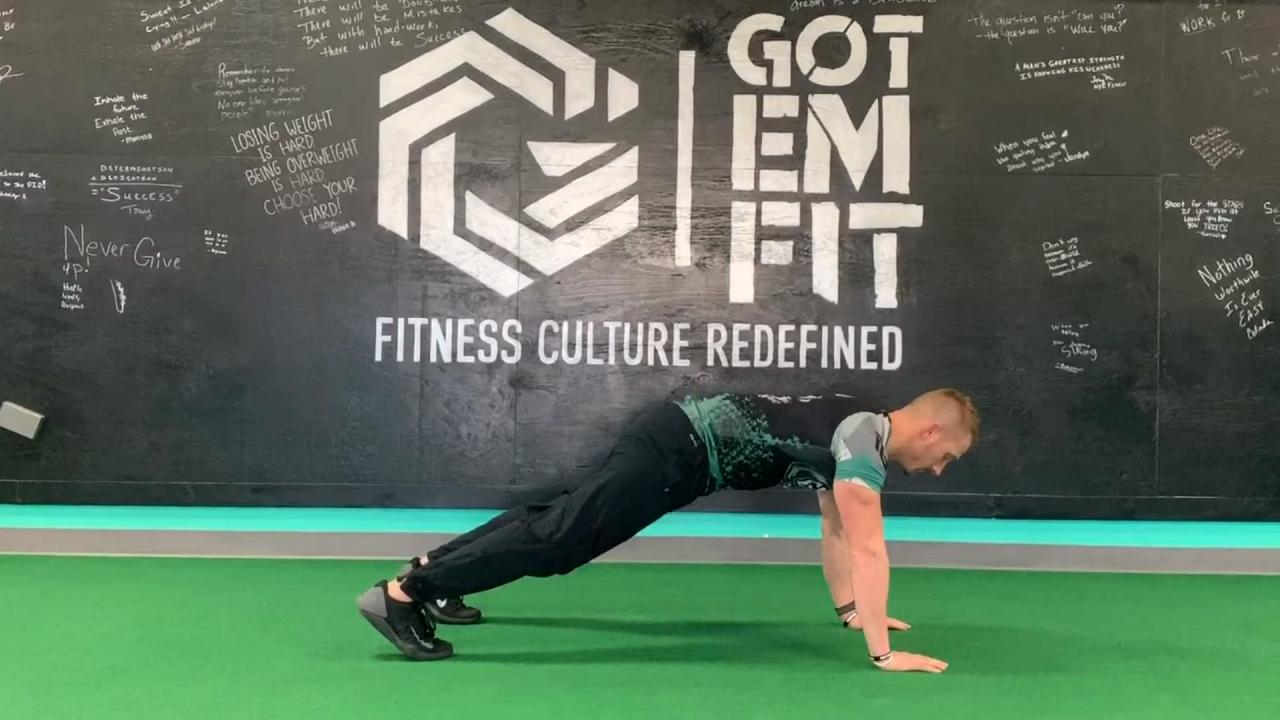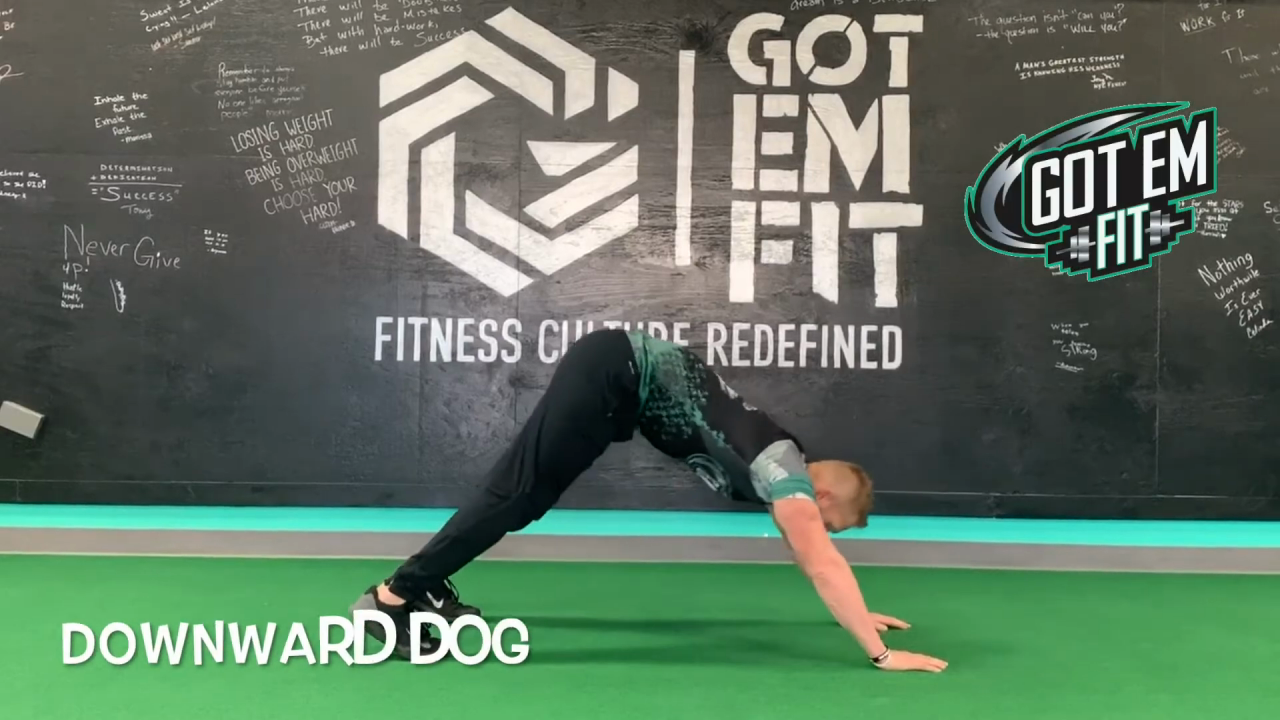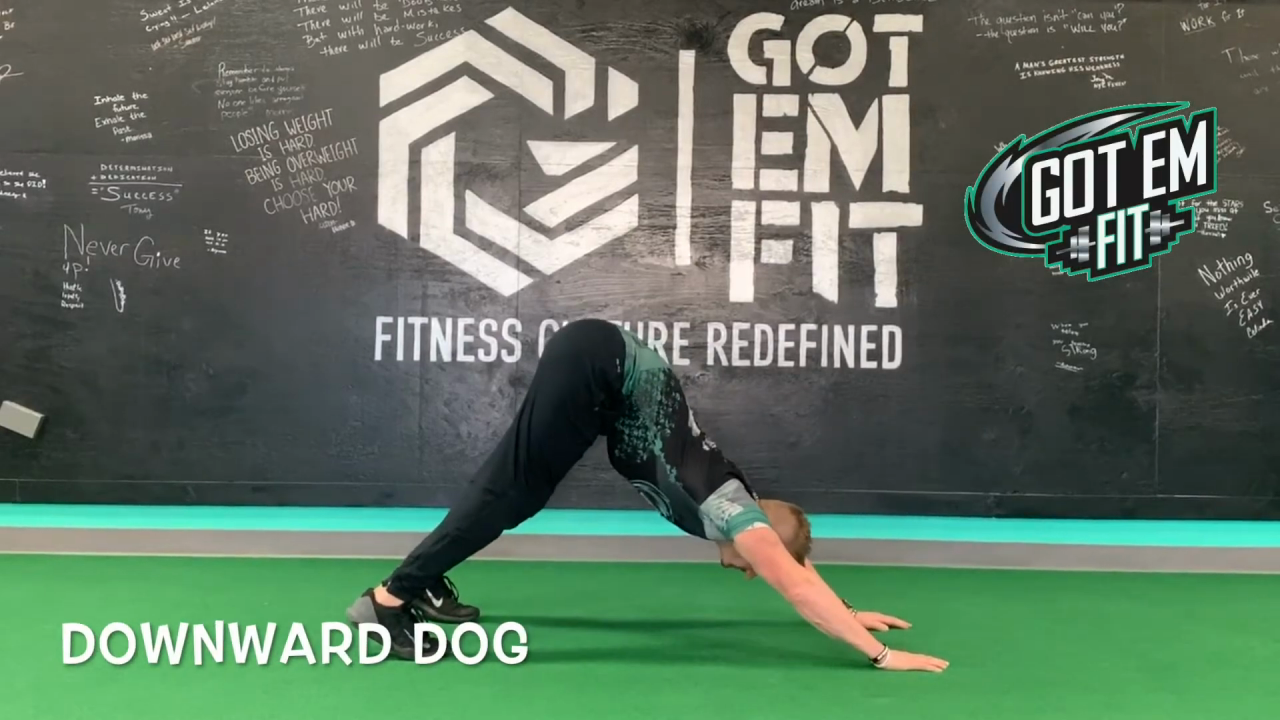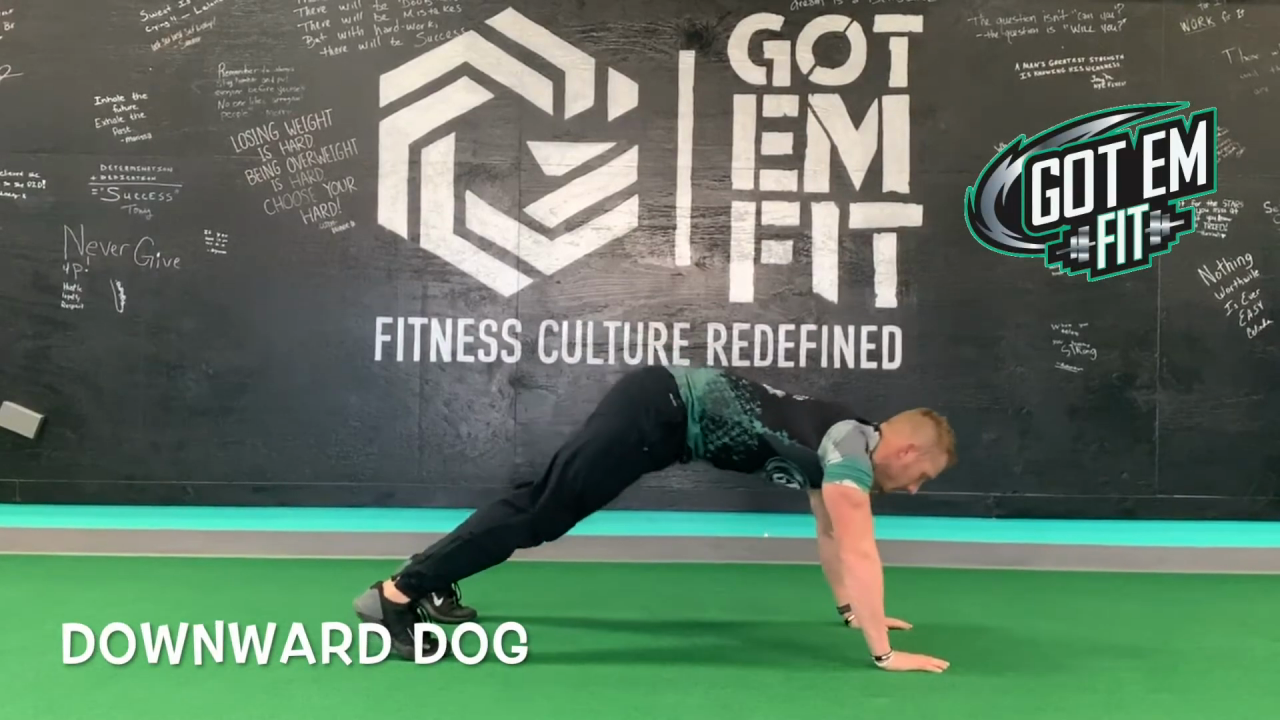
dt=1s
person 1, frame 1
left shoulder: (853, 431)
right shoulder: (862, 439)
left elbow: (835, 529)
right elbow: (867, 548)
left wrist: (849, 608)
right wrist: (883, 651)
left hip: (678, 440)
right hip: (675, 451)
left knee: (562, 515)
right knee: (557, 536)
left ankle: (432, 568)
right ankle: (401, 593)
person 1, frame 2
left shoulder: (781, 463)
right shoulder: (779, 471)
left elbow: (821, 561)
right elbow: (824, 564)
left wrist: (855, 611)
right wrist: (881, 653)
left hip: (619, 369)
right hip: (613, 372)
left knee: (525, 486)
right knee: (520, 491)
left ankle: (426, 585)
right ankle: (389, 598)
person 1, frame 3
left shoulder: (731, 500)
right shoulder: (728, 508)
left elbow: (796, 568)
right elbow: (797, 587)
left wrist: (847, 612)
right wrist: (880, 654)
left hip: (600, 360)
right hip: (596, 362)
left knee: (515, 485)
right knee: (510, 490)
left ankle: (424, 583)
right ankle: (388, 599)
person 1, frame 4
left shoulder: (838, 439)
right shoulder: (852, 445)
left elbow: (830, 531)
right elbow: (860, 551)
left wrist: (850, 608)
right wrist: (884, 651)
left hip: (664, 406)
right hip: (660, 410)
left knee: (548, 499)
right knee: (542, 510)
left ankle: (429, 576)
right ankle: (395, 595)
